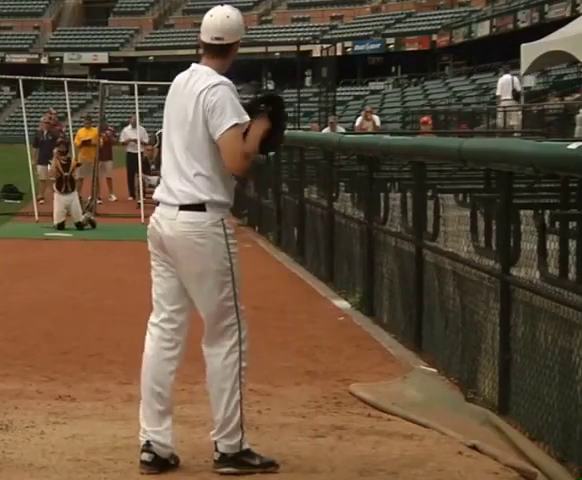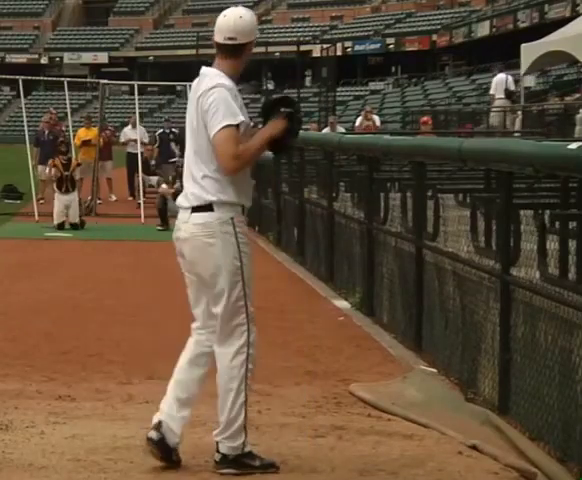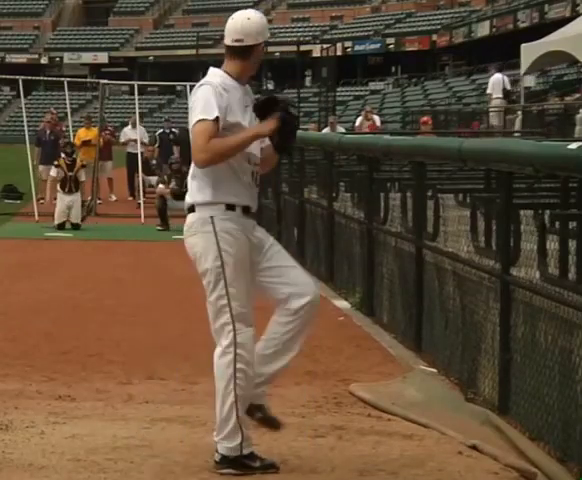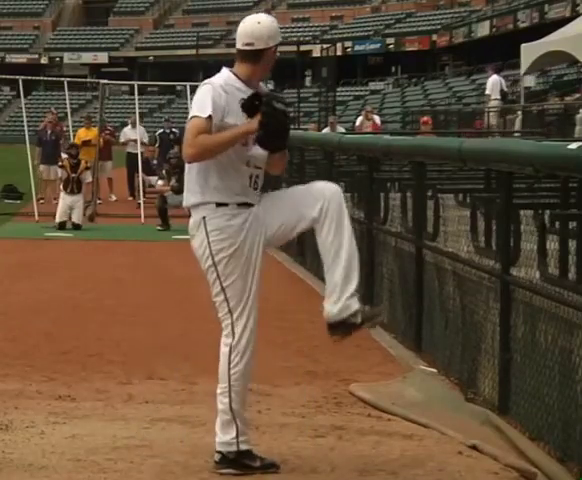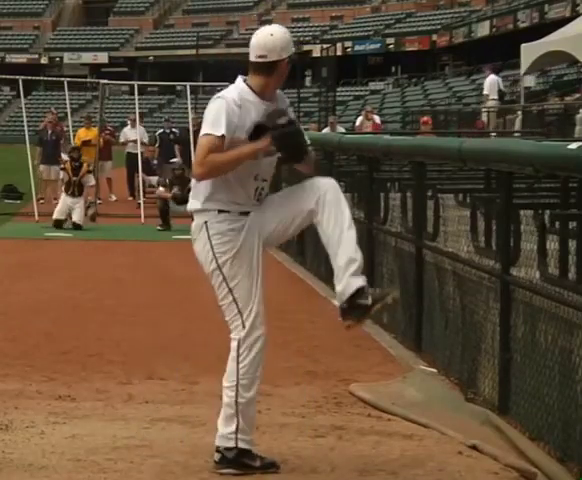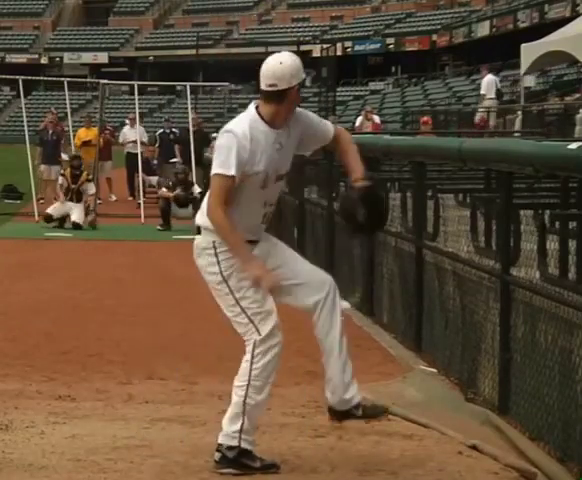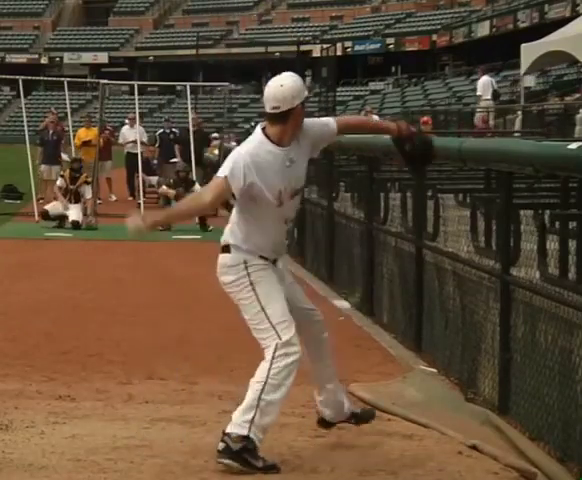
dt=0.2s
person 1, frame 1
left shoulder: (179, 83)
right shoulder: (218, 89)
right elbow: (237, 163)
left wrist: (243, 129)
right wrist: (259, 128)
left hip: (164, 218)
right hip: (202, 222)
left knee: (164, 331)
right knee: (224, 336)
person 1, frame 2
left shoulder: (204, 83)
right shoulder: (220, 90)
right elbow: (231, 161)
left wrist: (261, 137)
right wrist: (271, 131)
left hip: (191, 221)
right hip: (216, 222)
left knee: (206, 332)
right knee: (234, 335)
left ankle: (166, 428)
right ankle: (231, 449)
person 1, frame 3
left shoulder: (243, 92)
right shoulder: (212, 88)
left elbow: (263, 164)
right elbow: (201, 154)
left wrist: (268, 141)
right wrist: (257, 131)
left hip: (240, 222)
right hip: (215, 224)
left knee: (303, 295)
right knee: (234, 336)
left ankle: (250, 392)
right ankle: (231, 450)
person 1, frame 4
left shoulder: (261, 96)
right shoulder: (215, 90)
left elbow: (275, 167)
right elbow: (192, 150)
left wrist: (276, 136)
right wrist: (246, 129)
left hip: (255, 213)
right hip: (218, 222)
left knee: (327, 194)
right knee: (239, 333)
left ankle: (341, 310)
person 1, frame 5
left shoulder: (278, 103)
right shoulder: (227, 102)
left elbow: (301, 163)
right elbow: (201, 167)
left wrist: (293, 147)
right wrist: (257, 147)
left hip: (255, 218)
right hip: (220, 228)
left knee: (324, 188)
right knee: (249, 332)
left ankle: (352, 294)
right ankle: (231, 448)
person 1, frame 6
left shoulder: (297, 122)
right shoulder: (237, 134)
left elbow: (340, 136)
right elbow: (217, 209)
left wrist: (357, 178)
right wrist: (250, 265)
left hip: (255, 241)
right hip: (222, 249)
left knee: (322, 289)
right knee: (265, 338)
left ankle: (342, 398)
person 1, frame 7
left shoulder: (306, 133)
right shoulder: (248, 156)
left elbow: (342, 124)
right elbow: (207, 198)
left wrist: (390, 127)
right wrist: (158, 219)
left hip: (271, 261)
right hip: (246, 264)
left knee: (312, 326)
right knee: (285, 346)
left ankle: (334, 408)
right ankle: (238, 439)
